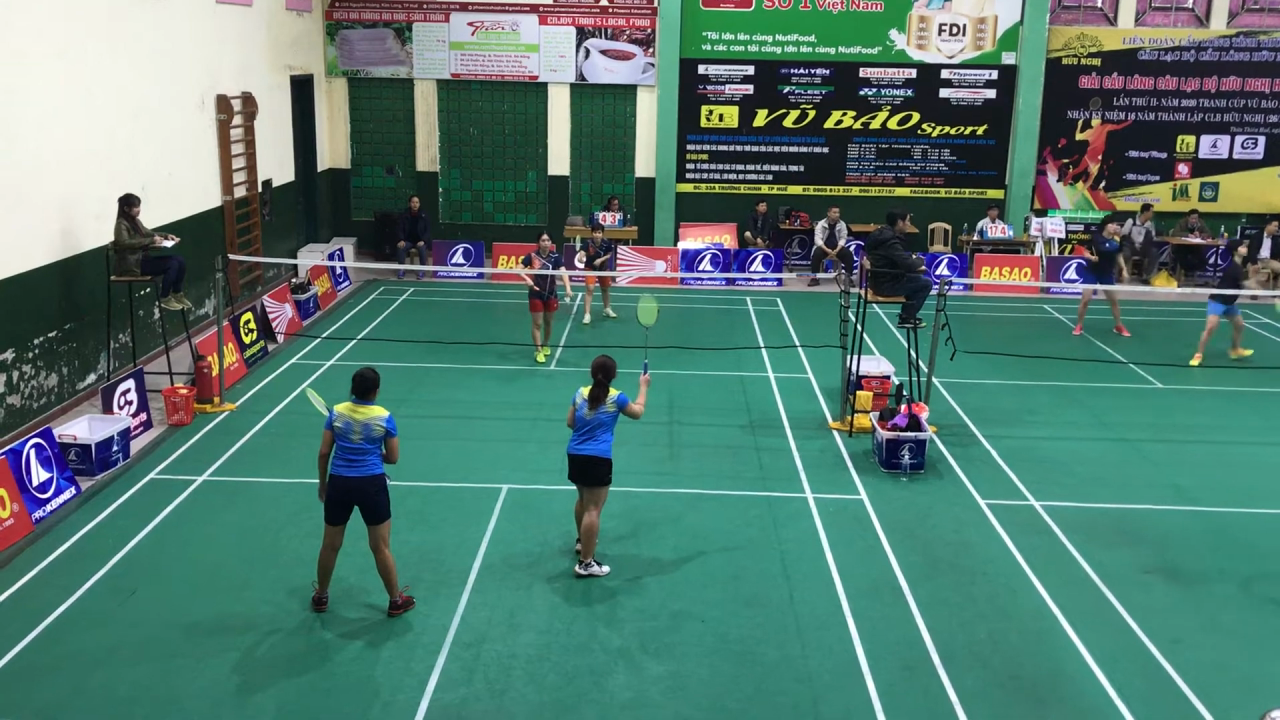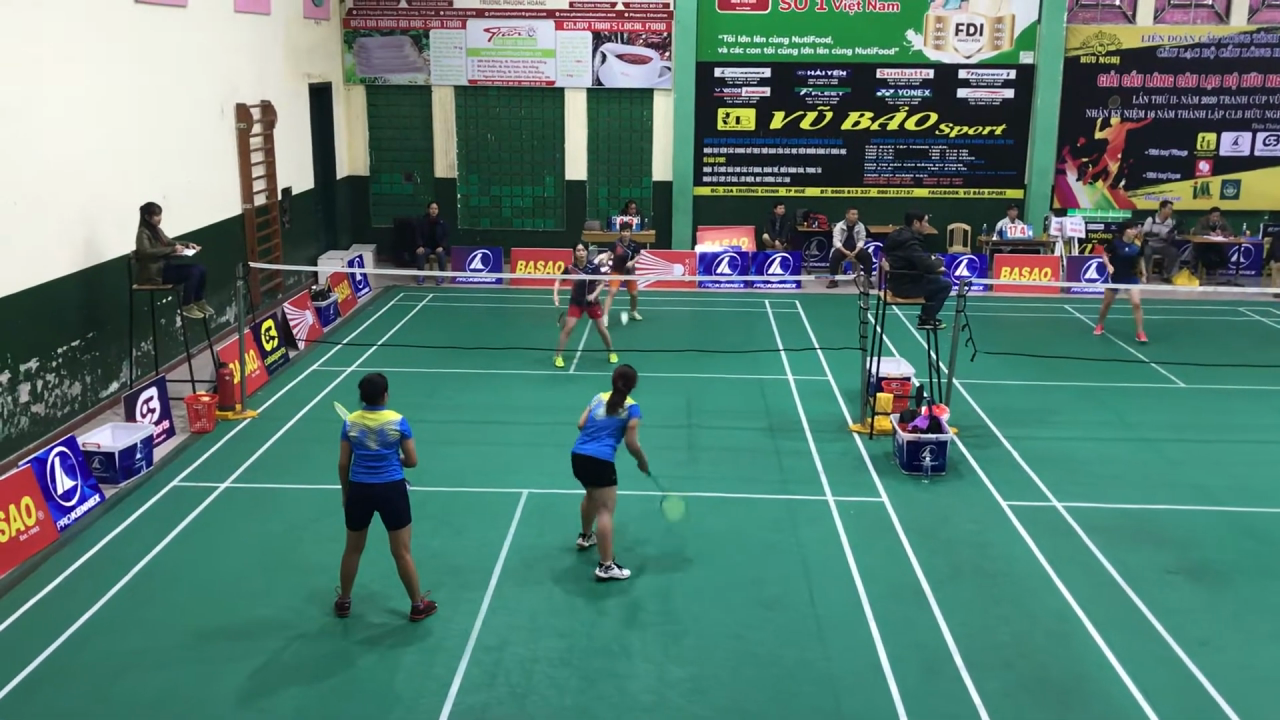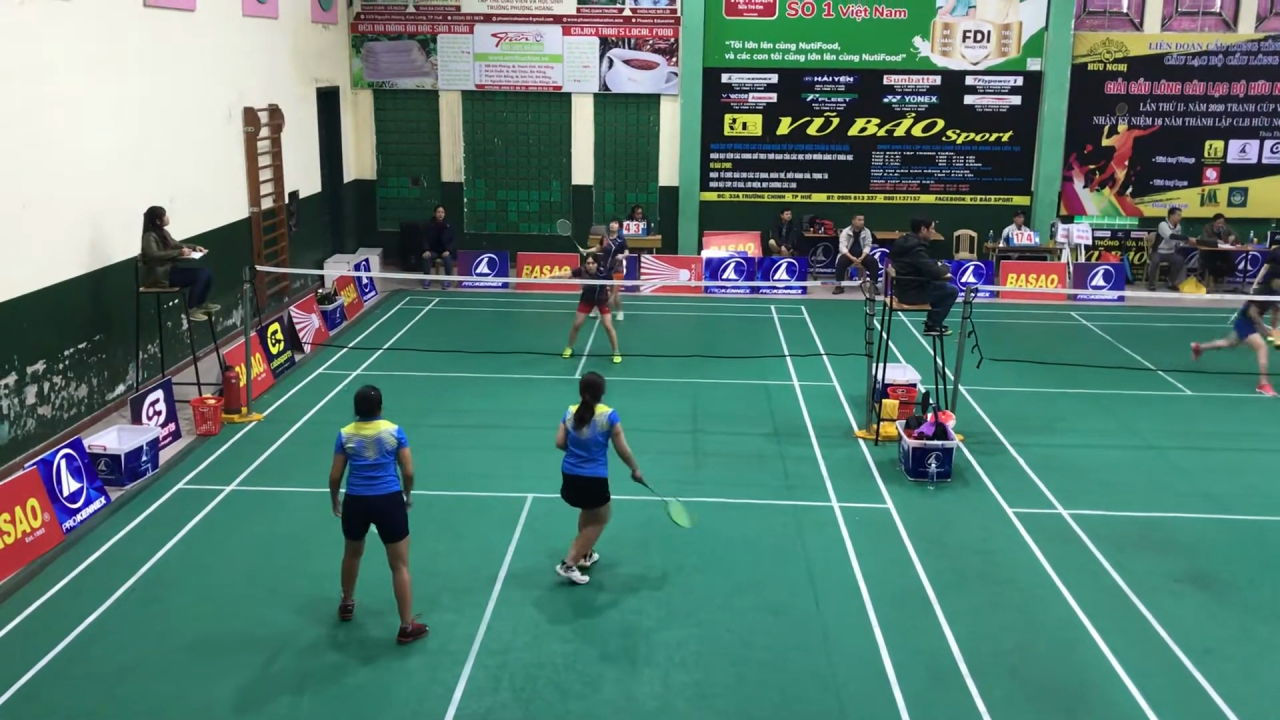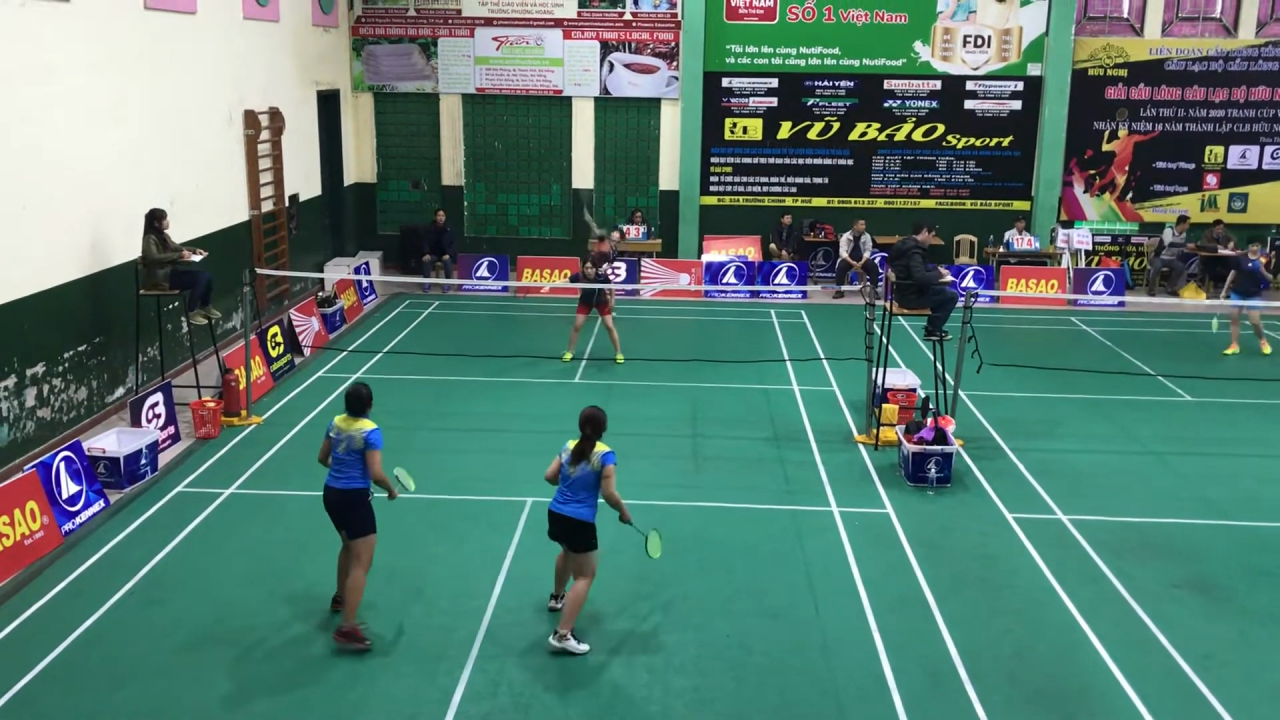
dt=1s
person 1, frame 1
left shoulder: (336, 412)
right shoulder: (384, 417)
left elbow: (323, 453)
right elbow: (393, 458)
left wrist: (322, 483)
left hip: (339, 484)
right hip: (371, 485)
left knee: (330, 546)
right knee: (381, 548)
left ankle: (320, 596)
right ankle: (395, 601)
person 1, frame 2
left shoulder: (350, 423)
right shoulder: (398, 421)
left elbow: (343, 464)
right elbow: (412, 461)
left wrist: (345, 493)
left hip: (359, 490)
right hip: (391, 490)
left knee: (353, 549)
right knee: (402, 553)
left ankle: (344, 601)
right ankle: (417, 605)
person 1, frame 3
left shoulder: (345, 435)
right shoulder: (394, 432)
left elbow: (335, 476)
right elbow: (408, 473)
left wrist: (334, 500)
right wrist: (406, 495)
left hip: (356, 502)
right hip: (389, 502)
left knee: (352, 554)
right knee: (400, 566)
left ankle: (346, 604)
right ankle: (407, 627)
person 1, frame 4
left shoulder: (336, 423)
right shoulder: (371, 432)
left elbow: (322, 458)
right elbow: (376, 474)
right wrist: (391, 489)
left hip: (331, 494)
right hip: (354, 498)
left knee: (349, 546)
right knee: (361, 564)
left ankle: (341, 597)
right ankle: (348, 627)
person 2, frame 1
left shoulder: (580, 393)
right shoulder: (616, 398)
left elbow: (570, 422)
right elbow: (638, 412)
right wrist: (643, 387)
left hip: (574, 455)
right hip: (597, 459)
left knee: (583, 500)
right knee: (593, 510)
left ankle: (581, 541)
right ankle: (585, 563)
person 2, frame 2
left shoulder: (598, 398)
right shoulder: (632, 408)
left elbow: (581, 424)
right elbow: (631, 444)
right wrist: (643, 462)
left hip: (578, 454)
right hip: (600, 460)
left knee: (591, 496)
right knee: (605, 511)
left ankle: (586, 536)
right ankle: (606, 565)
person 2, frame 3
left shoulder: (570, 412)
right shoulder: (609, 415)
left elbow: (559, 443)
right elbow: (622, 448)
right wrist: (635, 469)
left hip: (570, 475)
right hip: (594, 478)
left knee: (587, 512)
right knee: (597, 522)
left ankle: (585, 556)
right ankle: (568, 564)
person 2, frame 4
left shoulder: (569, 447)
right shoulder: (605, 454)
left elbow: (550, 476)
right elbow: (609, 494)
right wrist: (623, 511)
left hip: (556, 514)
right hip: (580, 521)
left knee: (568, 552)
right knee: (584, 576)
left ankle: (557, 597)
right ankle: (563, 634)
